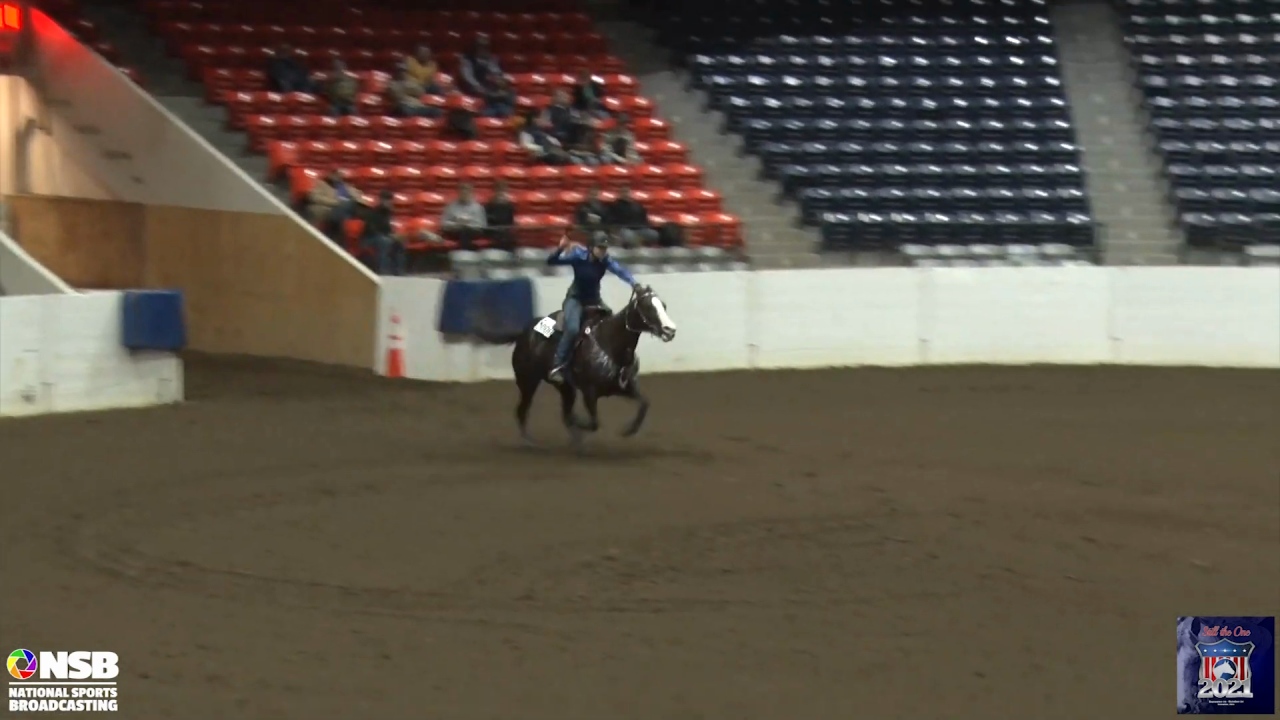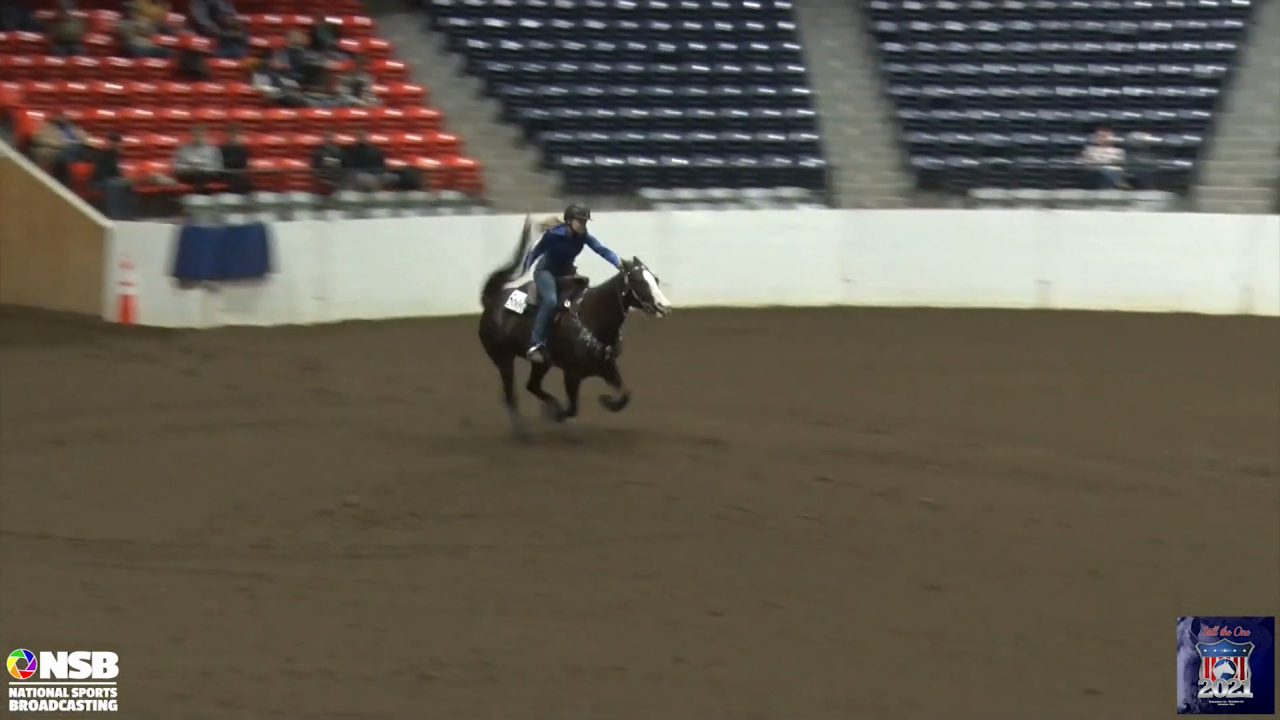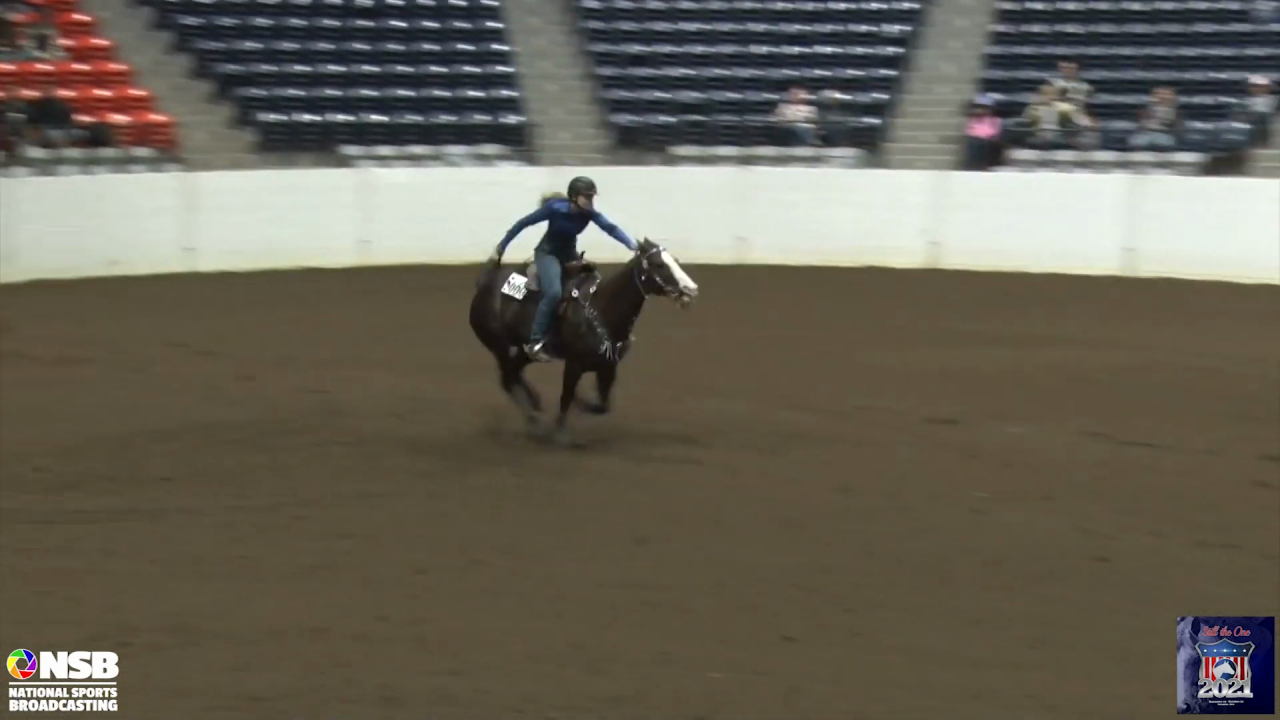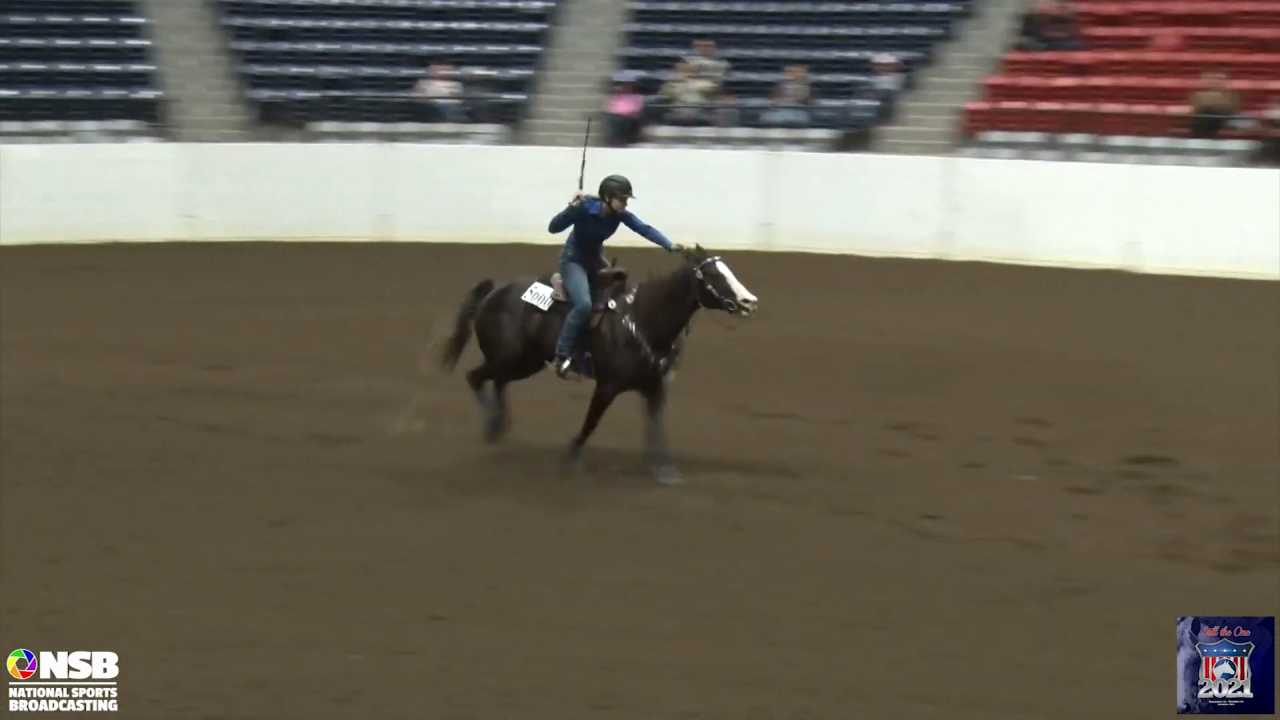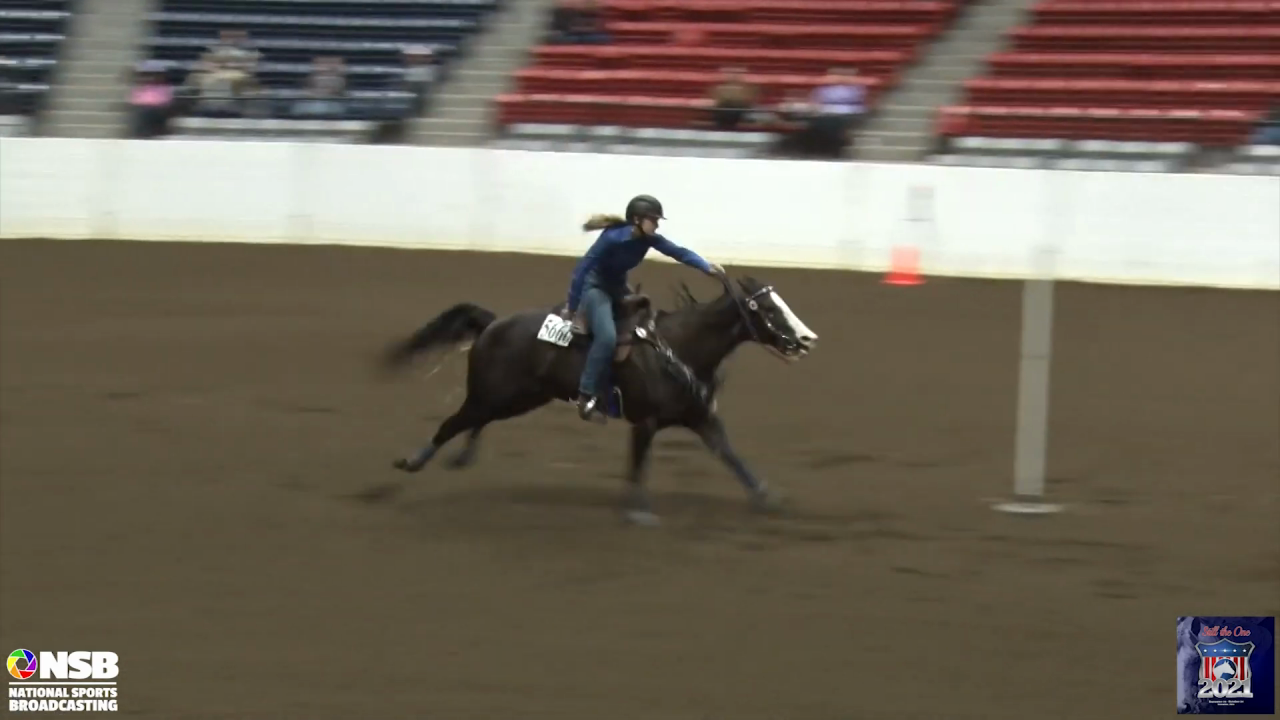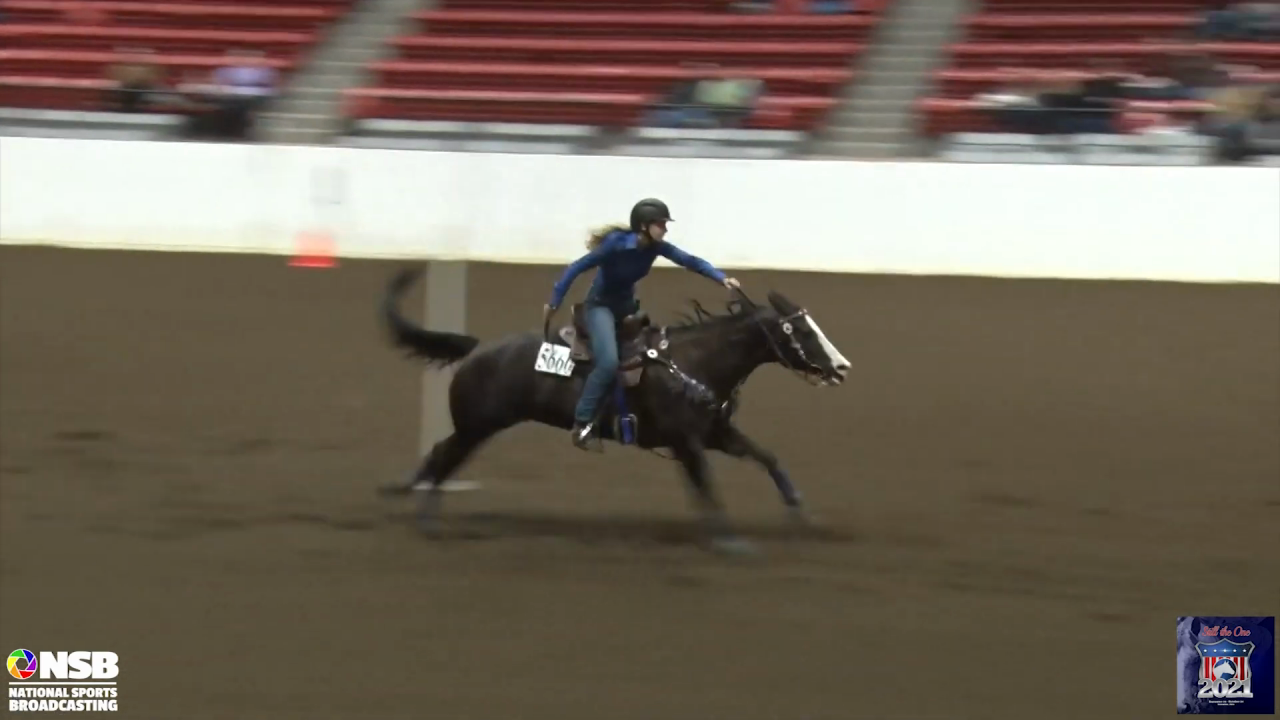
dt=0.3s
person 1, frame 1
left shoulder: (606, 261)
right shoulder: (577, 256)
left elbow: (620, 271)
right elbow: (552, 261)
left wrist: (633, 282)
right wrist: (561, 249)
left hip: (594, 300)
right hip: (575, 299)
right knee: (573, 329)
right ankle: (557, 366)
person 1, frame 2
left shoulder: (583, 236)
right shoulder: (554, 234)
left elbow: (602, 250)
right elbow: (536, 252)
left wrist: (618, 263)
right wrist: (525, 269)
left hip: (567, 273)
right hip: (547, 272)
right knee: (550, 302)
right ankle: (536, 344)
person 1, frame 3
left shoulder: (589, 213)
right shoulder: (555, 208)
left elbow: (610, 228)
right elbow: (524, 222)
left wrist: (632, 245)
right wrist: (501, 248)
left hip: (569, 254)
right hip: (547, 254)
right knee: (555, 293)
right ankle: (535, 341)
person 1, frame 4
left shoulder: (620, 214)
right shoulder: (585, 209)
left elbow: (645, 229)
right elbow: (554, 227)
left wrist: (670, 245)
right wrist: (571, 207)
left hip: (594, 260)
right hip: (573, 260)
right knee: (584, 304)
right ankle: (562, 357)
person 1, frame 5
left shoulder: (649, 238)
right shoulder: (612, 237)
left elbow: (679, 252)
right elbow: (583, 267)
left wrist: (709, 268)
right wrist: (572, 304)
left hip: (618, 289)
right hip: (594, 288)
right knee: (607, 338)
right ankle: (587, 395)
person 1, frame 6
left shoulder: (654, 246)
right shoulder: (615, 245)
left elbow: (691, 262)
right elbow: (576, 268)
left wrist: (723, 279)
right wrist: (554, 301)
left hip: (625, 305)
right hip: (600, 306)
right knee: (608, 363)
right ankle: (582, 423)
